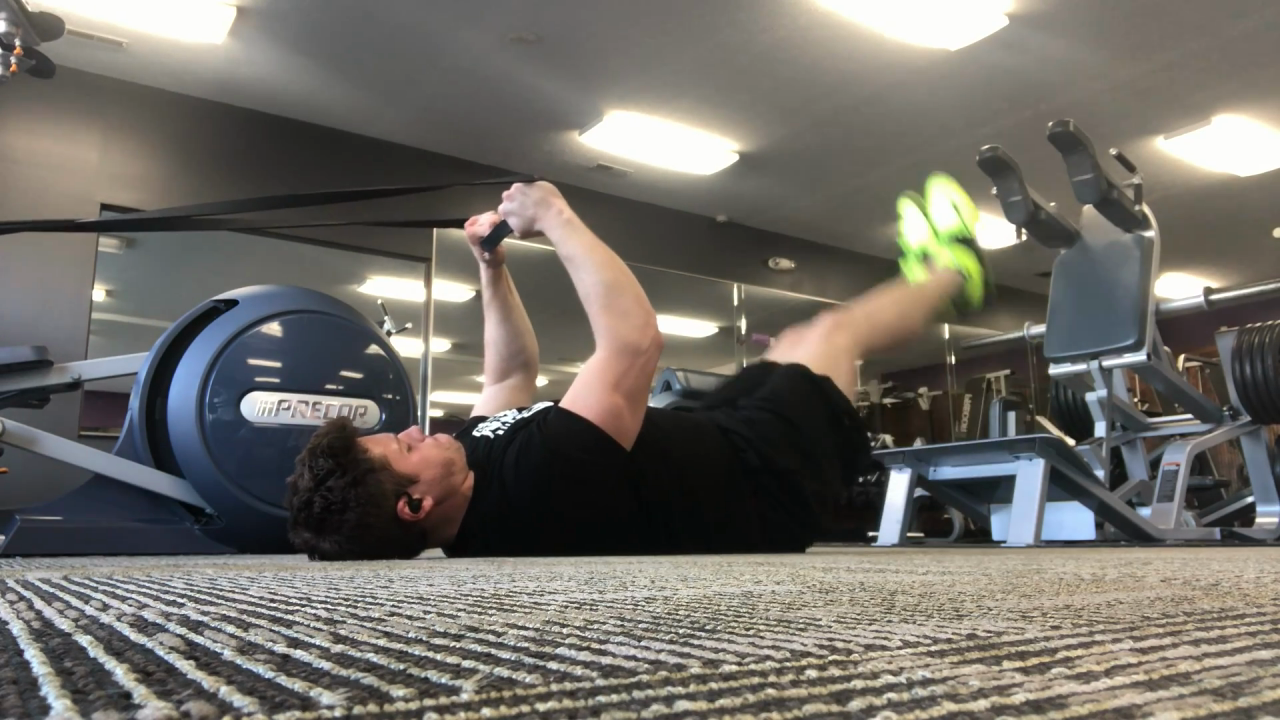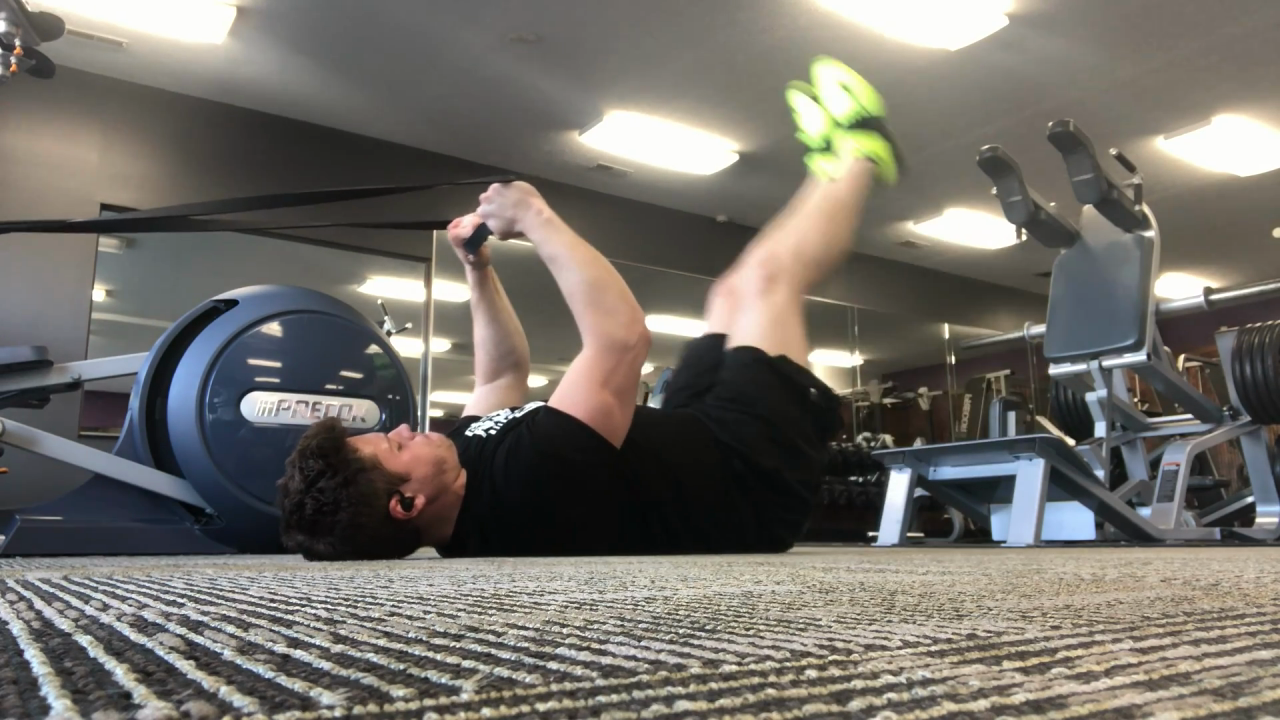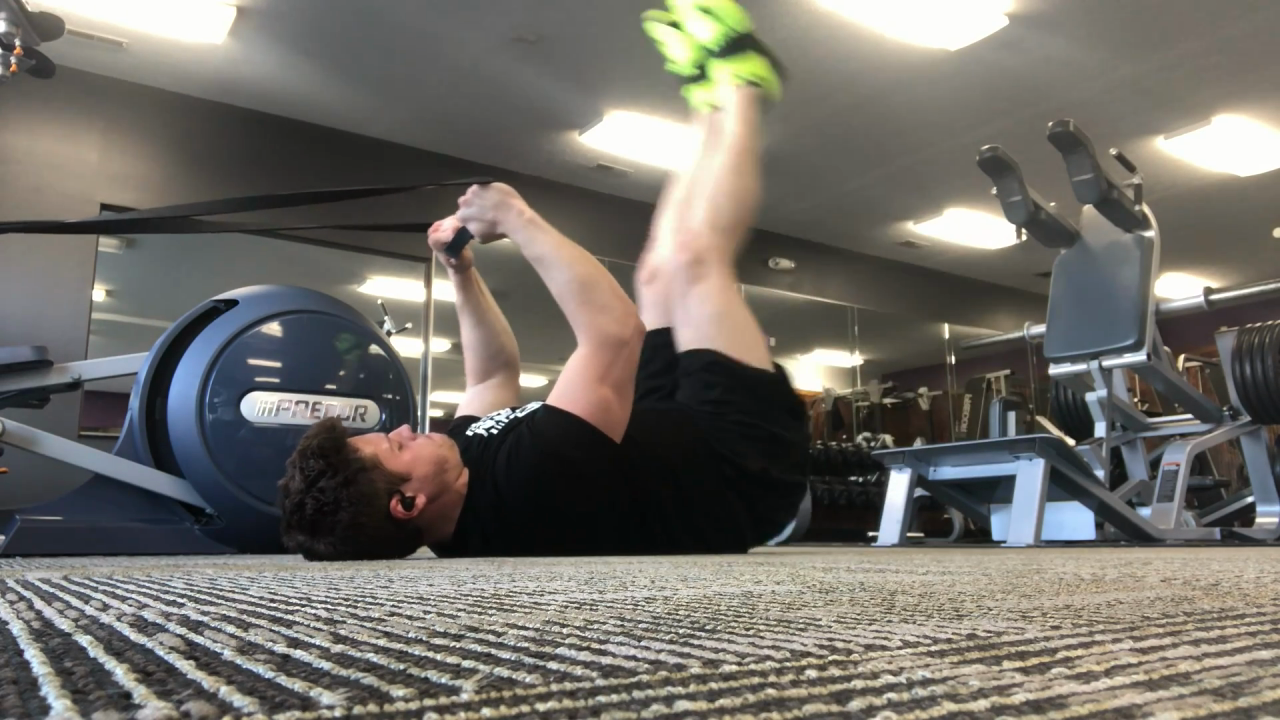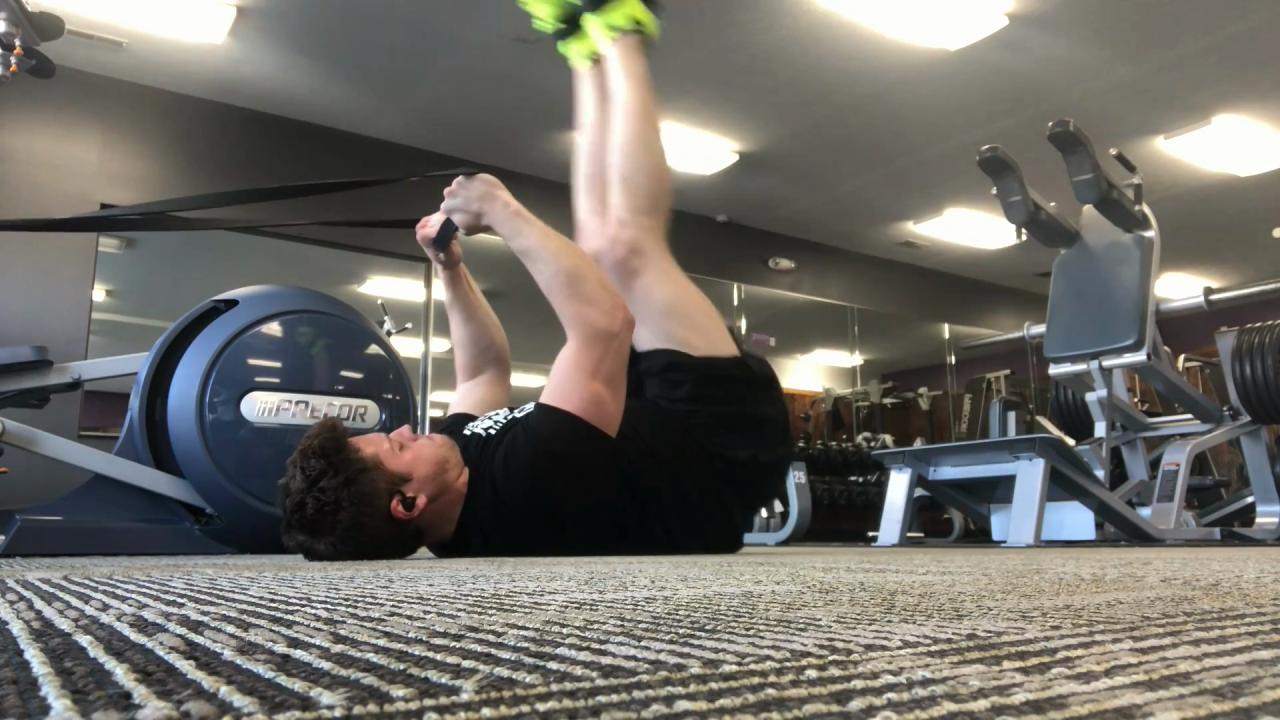
dt=0.2s
person 1, frame 1
left shoulder: (476, 462)
right shoulder: (537, 485)
left elbow: (511, 376)
right elbow: (634, 343)
left wrist: (491, 268)
right wrist: (554, 218)
left hip: (709, 453)
right hip: (757, 476)
left knee: (794, 346)
right knee: (830, 334)
left ankle: (929, 277)
right ankle: (951, 271)
person 1, frame 2
left shoulder: (471, 472)
right shoulder: (530, 481)
left elbow: (503, 376)
right elbow: (621, 337)
left wrist: (477, 269)
right wrist: (535, 220)
left hip: (689, 448)
right hip: (747, 475)
left knee: (731, 297)
right knee: (762, 282)
left ankle: (836, 167)
right ankle: (854, 156)
person 1, frame 3
left shoulder: (466, 481)
right shoulder: (530, 480)
left elbow: (496, 375)
right elbow: (613, 333)
left wrist: (461, 273)
right wrist: (517, 220)
left hip: (669, 439)
right hip: (736, 463)
left knee: (661, 277)
right knee: (691, 263)
left ankle: (711, 95)
right ankle: (736, 82)
person 1, frame 4
left shoulder: (463, 495)
right shoulder: (528, 484)
left elbow: (485, 371)
right elbow: (605, 324)
left wrist: (449, 268)
right wrist: (501, 213)
left hip: (655, 434)
right hip: (723, 444)
right knee: (626, 252)
left ankle: (590, 52)
